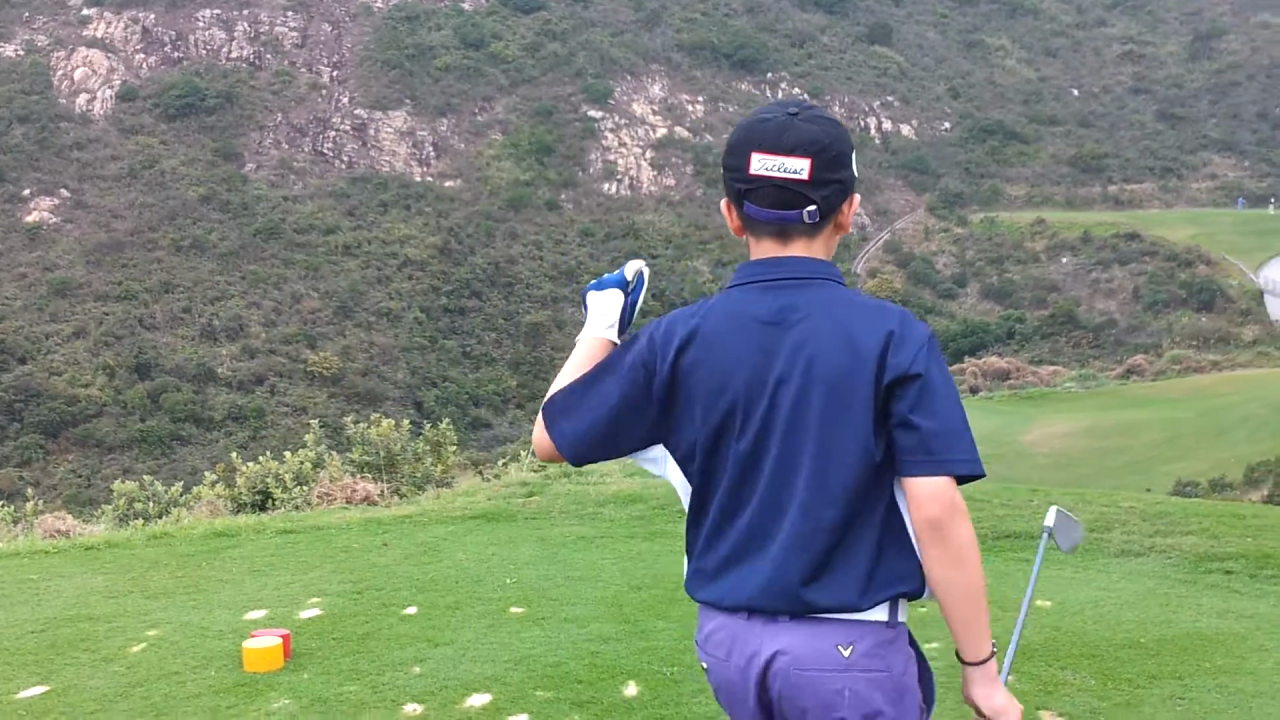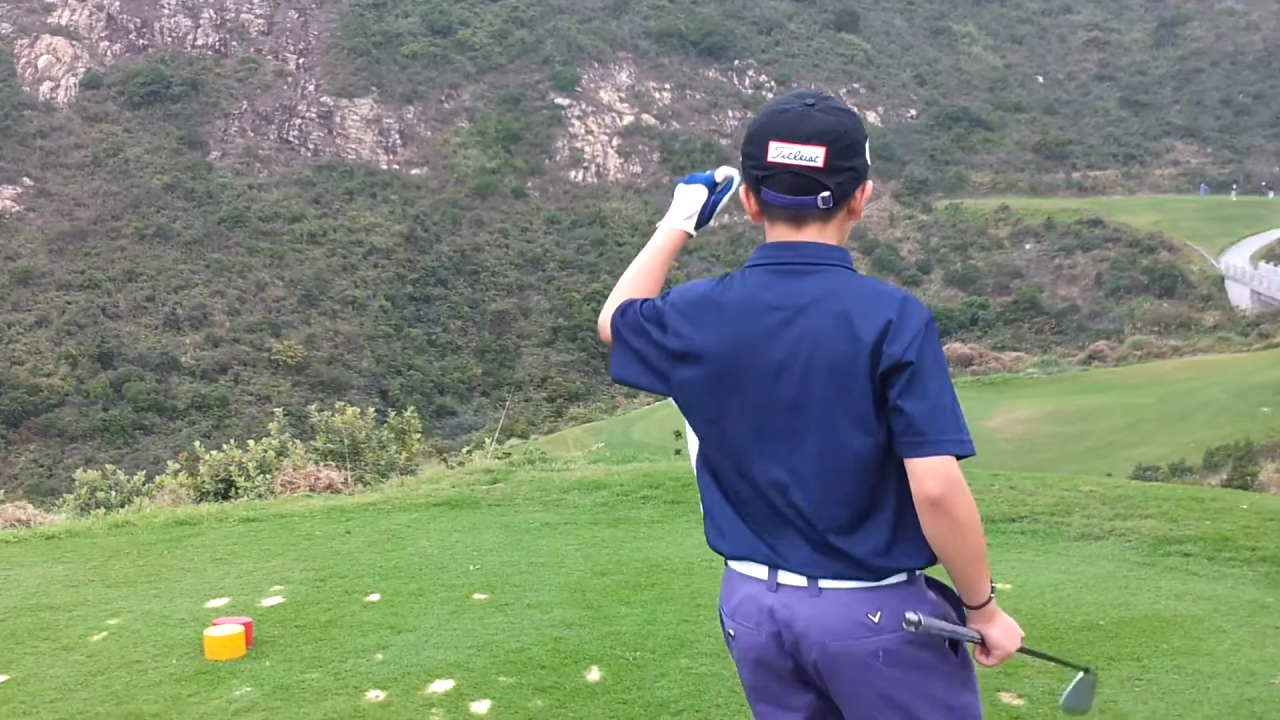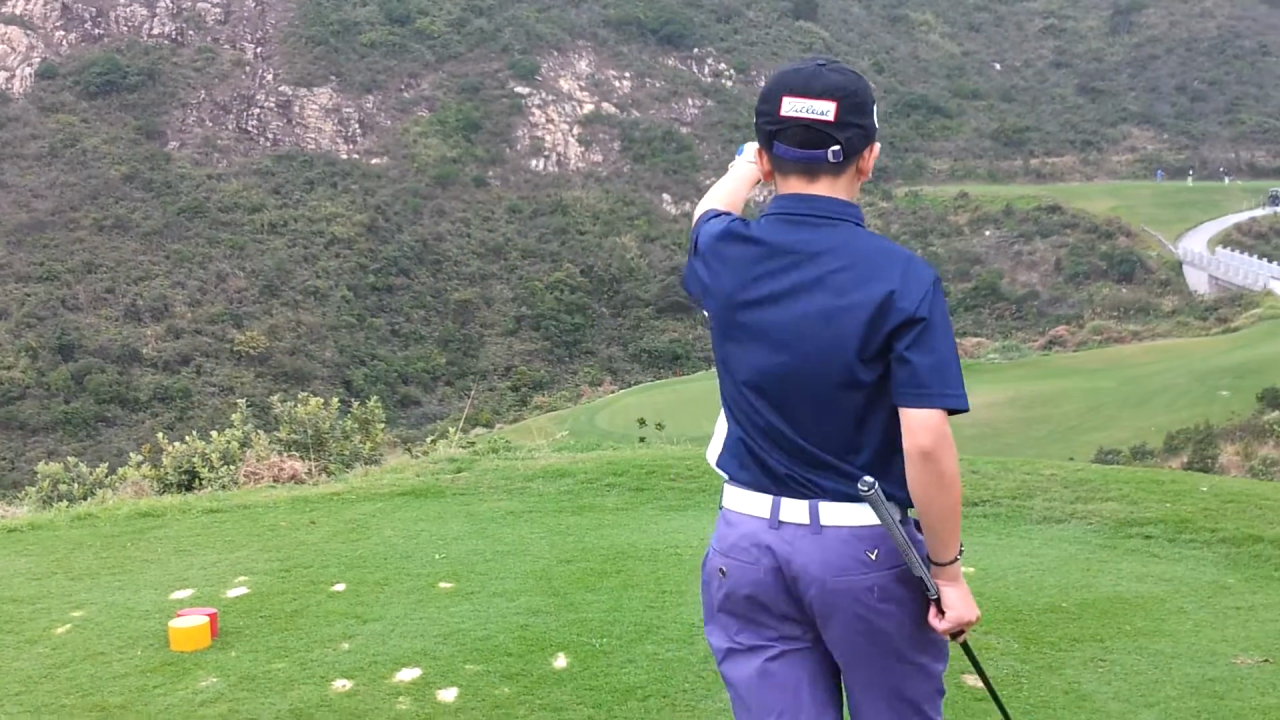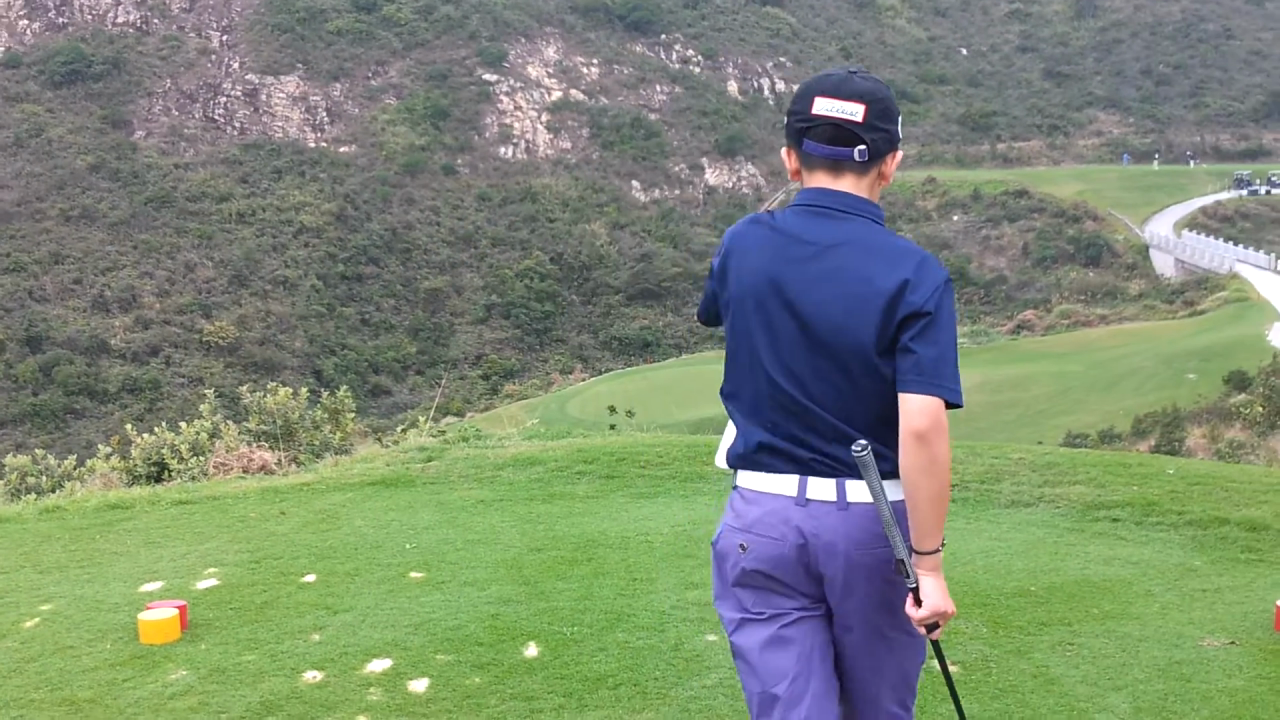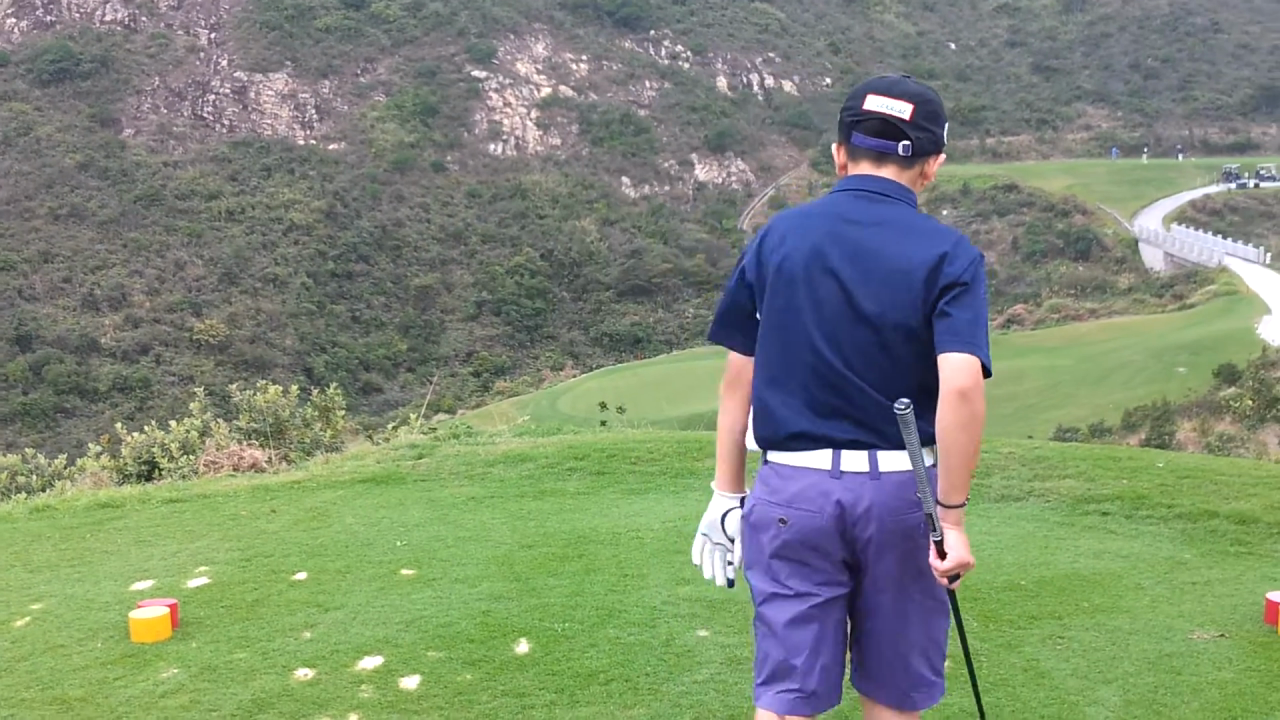
dt=0.2s
person 1, frame 1
left shoulder: (679, 341)
right shoulder: (893, 337)
left elbow: (550, 438)
right elbow: (935, 512)
left wrist: (600, 324)
right wrist: (979, 666)
left hip: (727, 640)
right hip: (848, 651)
person 1, frame 2
left shoulder: (698, 315)
right shoulder: (892, 320)
left elbow: (617, 319)
right elbow: (937, 490)
left wrist: (676, 223)
right wrist: (980, 605)
left hip: (755, 604)
right hip: (873, 609)
person 1, frame 3
left shoulder: (722, 255)
right shoulder: (902, 279)
right elbow: (926, 444)
left wrist: (746, 162)
right wrist: (948, 570)
left hip: (748, 542)
right hip: (865, 549)
person 1, frame 4
left shoulder: (743, 245)
right shoulder: (915, 274)
right elbow: (923, 429)
right wrist: (928, 562)
left hip: (763, 517)
right hip: (870, 524)
person 1, frame 5
left shoulder: (776, 238)
right shoulder: (950, 253)
left elbow: (738, 373)
right elbow: (963, 387)
left wrist: (725, 490)
right wrist: (951, 514)
left hip: (793, 488)
right hip: (897, 492)
